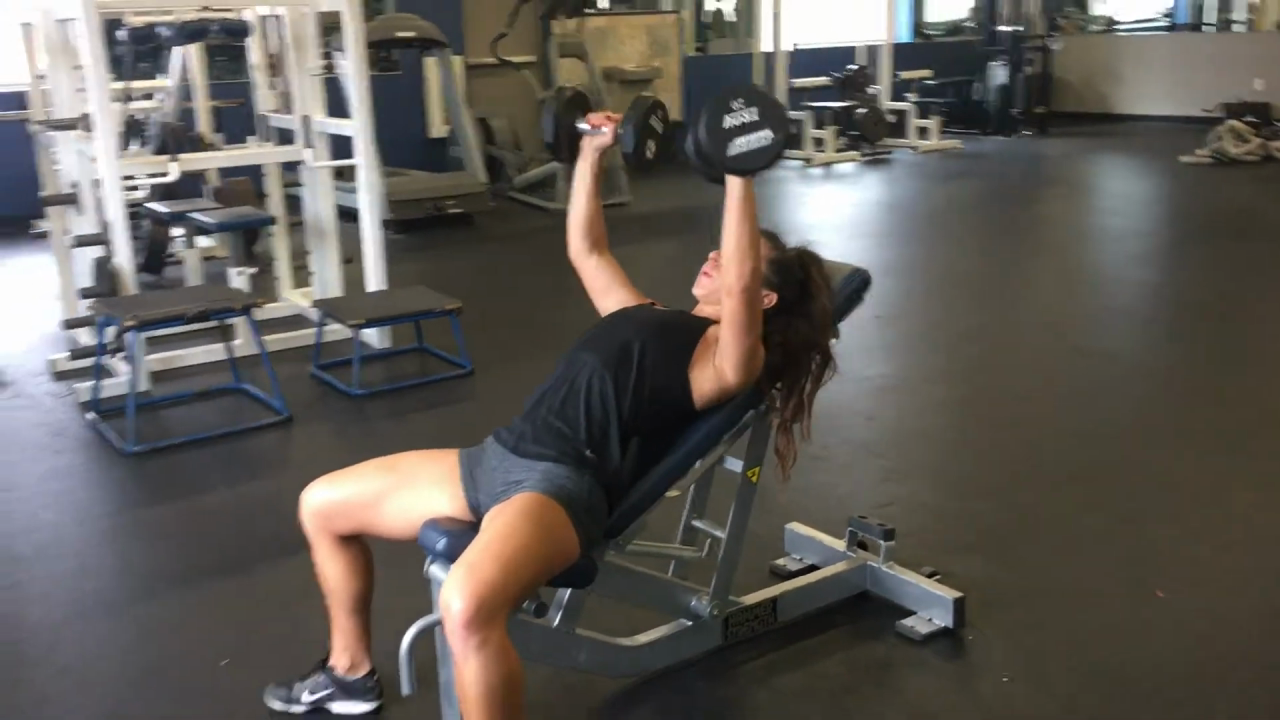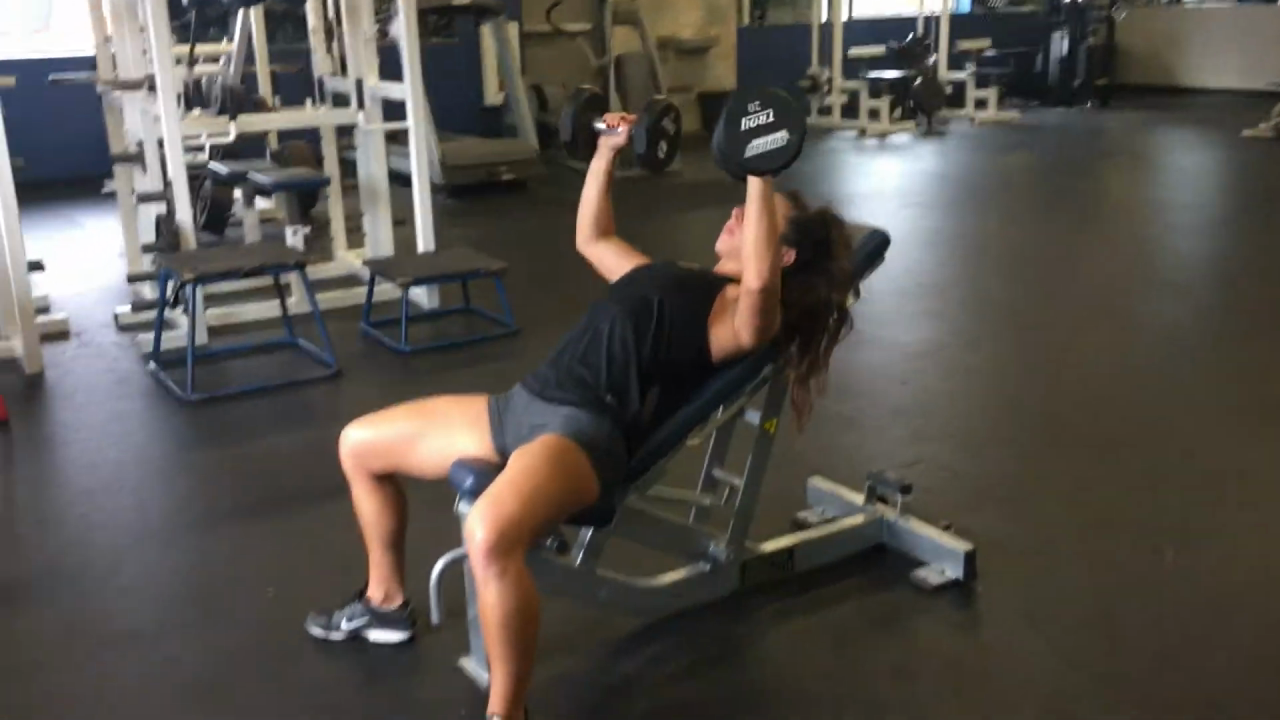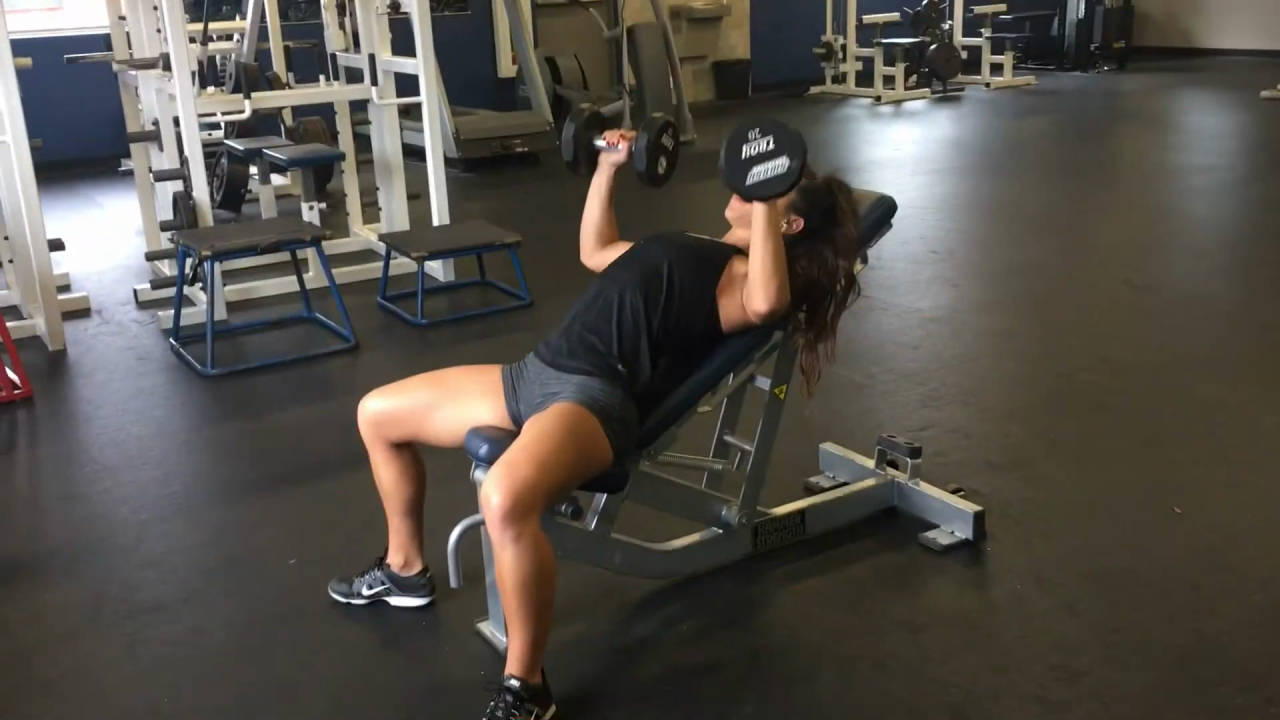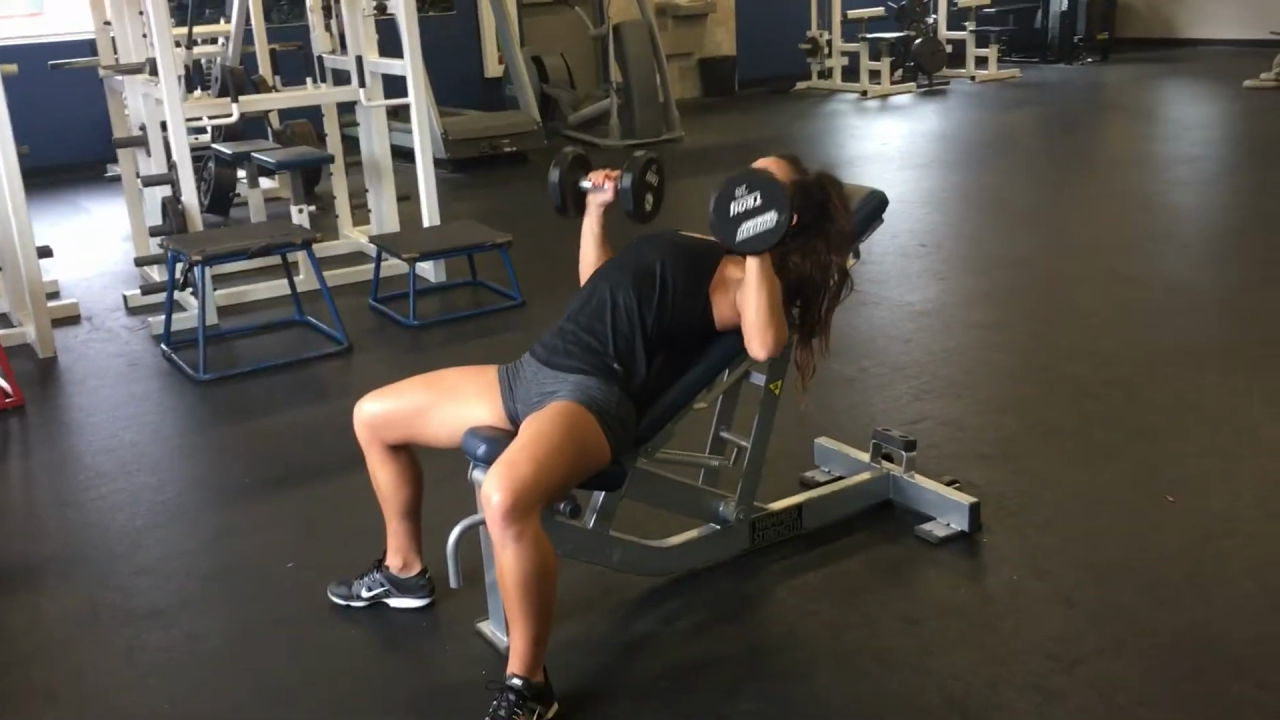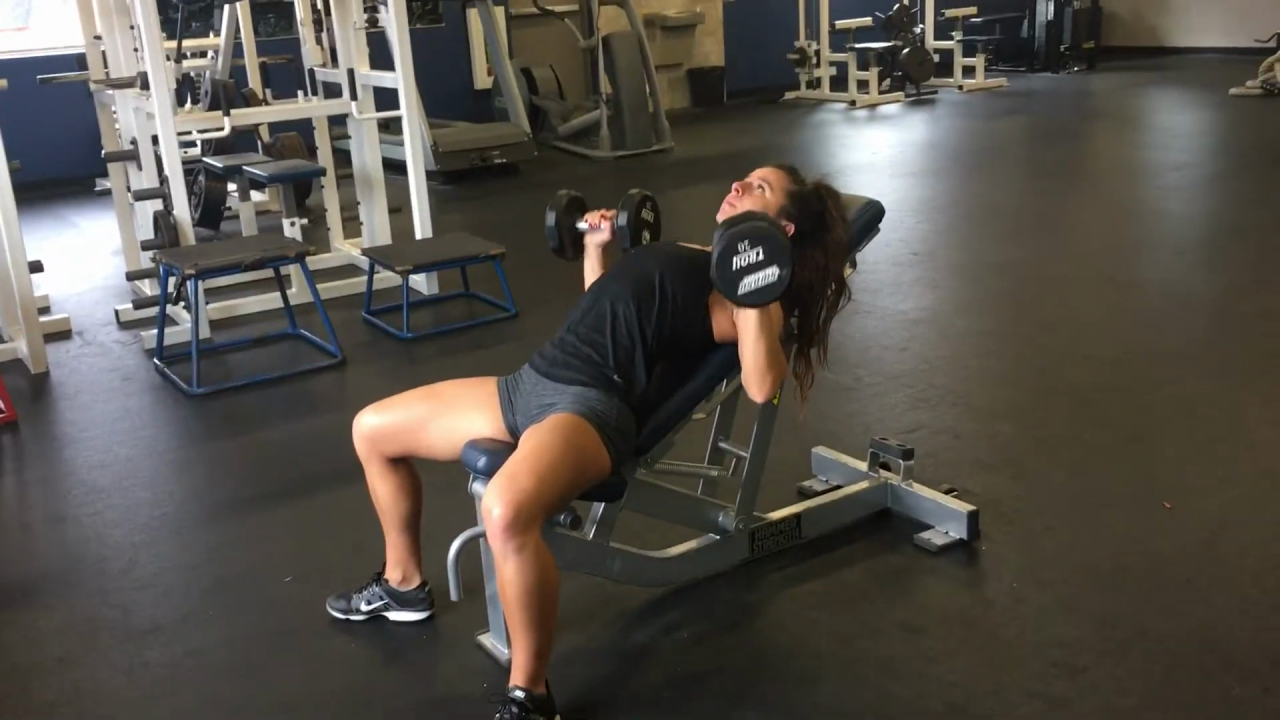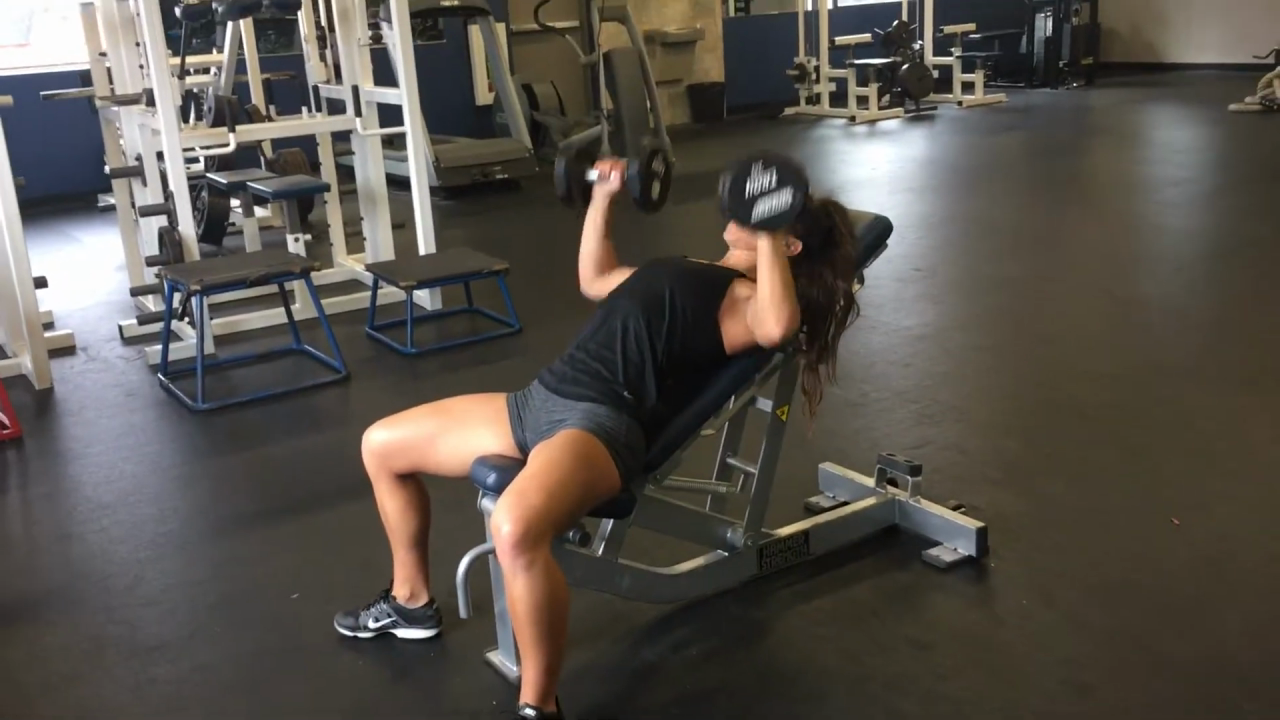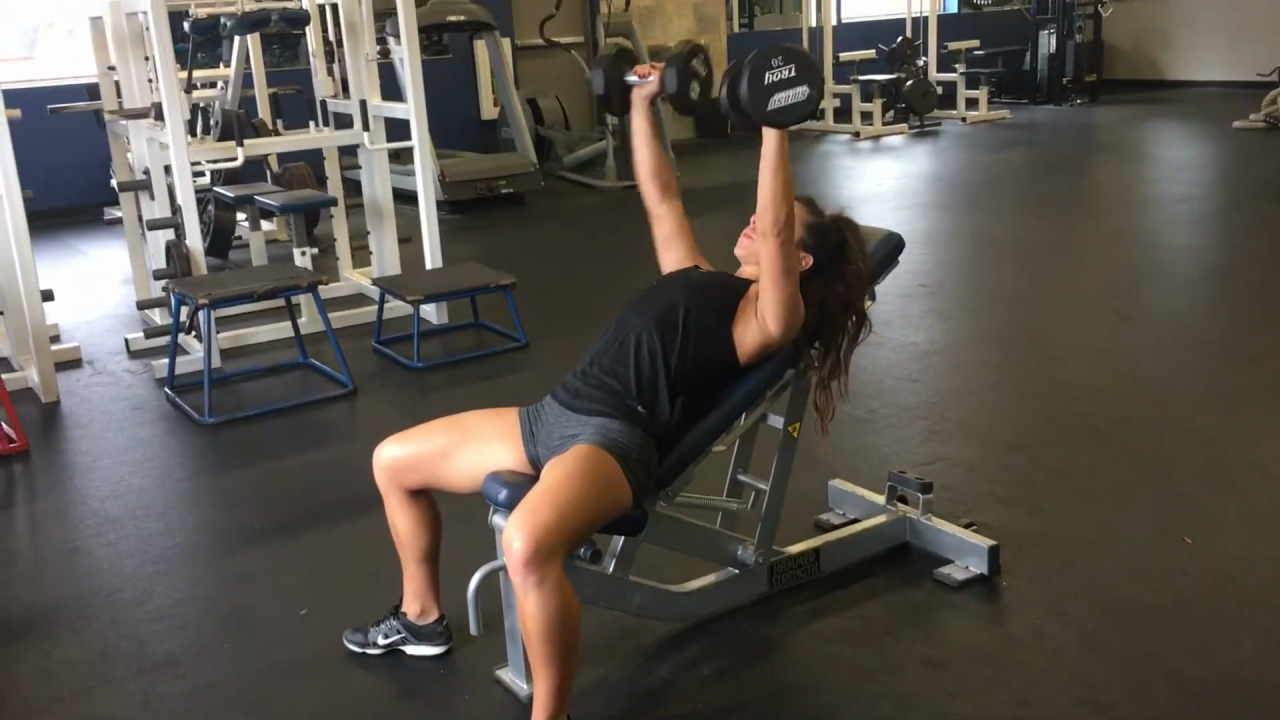
dt=0.3s
person 1, frame 1
left shoulder: (731, 356)
right shoulder: (649, 316)
left elbow: (739, 282)
right elbow: (586, 249)
left wrist: (738, 174)
right wrist: (591, 152)
left hip: (564, 485)
right hip: (497, 457)
left knee: (467, 606)
right knee: (321, 505)
right ankle: (350, 670)
person 1, frame 2
left shoulder: (747, 313)
right shoulder: (677, 278)
left elbow: (760, 282)
right elbow: (593, 239)
left wrist: (761, 174)
right wrist: (606, 151)
left hip: (585, 426)
right hip: (523, 402)
left knee: (490, 534)
right knee: (359, 445)
right ankle: (386, 602)
person 1, frame 3
left shoulder: (750, 276)
right shoulder: (693, 248)
left elbow: (768, 301)
right elbow: (595, 249)
left wrist: (765, 195)
right wrist: (608, 165)
left hip: (598, 394)
right hip: (539, 370)
left knee: (506, 499)
right knee: (377, 413)
right ankle: (406, 568)
person 1, frame 4
left shoulder: (748, 272)
right shoulder: (689, 247)
left elbow: (764, 345)
right wrist: (595, 209)
left hip: (595, 391)
right hip: (533, 369)
left knee: (505, 498)
right knee: (373, 416)
right ankle: (404, 570)
person 1, frame 5
right shoulder: (687, 256)
left elbow: (761, 385)
right wrist: (594, 246)
left hip: (595, 403)
right hip: (533, 380)
left knee: (506, 511)
right knee: (372, 430)
right ankle: (403, 582)
person 1, frame 6
left shoulder: (750, 303)
right shoulder: (687, 268)
left elbow: (777, 327)
right elbow: (593, 280)
left wrist: (763, 227)
right wrist: (604, 197)
left hip: (606, 424)
right hip: (544, 397)
left knee: (515, 528)
right knee: (381, 447)
right ankle: (411, 600)
person 1, frame 7
left shoulder: (771, 313)
right shoulder: (698, 277)
left elbow: (776, 234)
right elbow: (659, 193)
left wrist: (774, 124)
right wrist: (642, 104)
left hip: (616, 438)
right hip: (554, 412)
left knee: (527, 545)
right knee: (392, 461)
right ankle: (421, 616)
